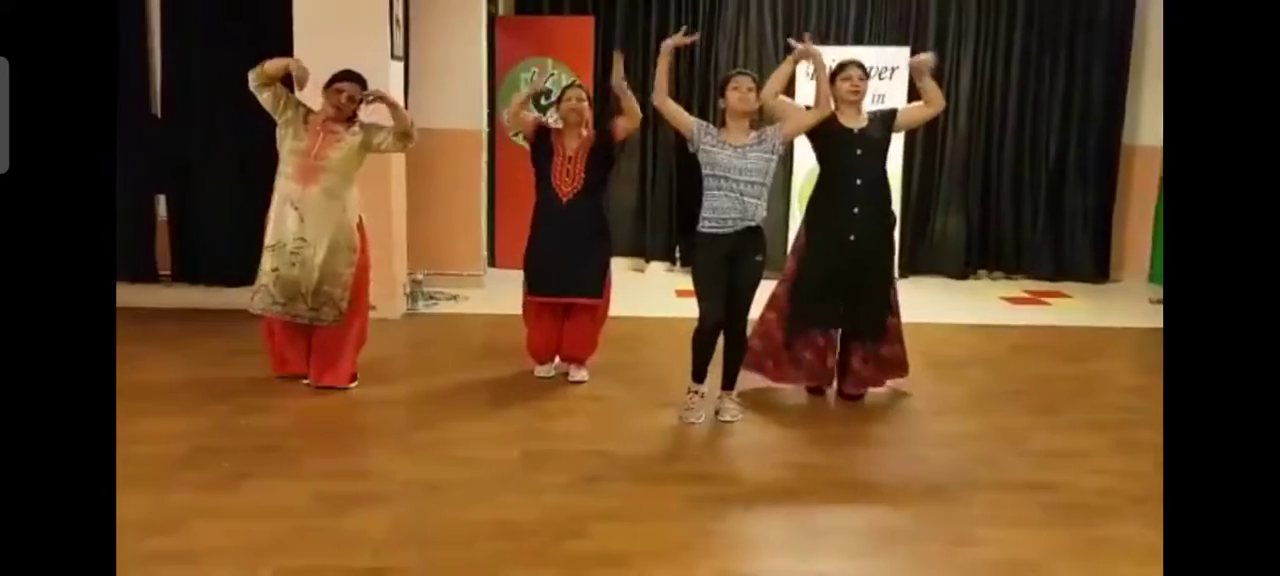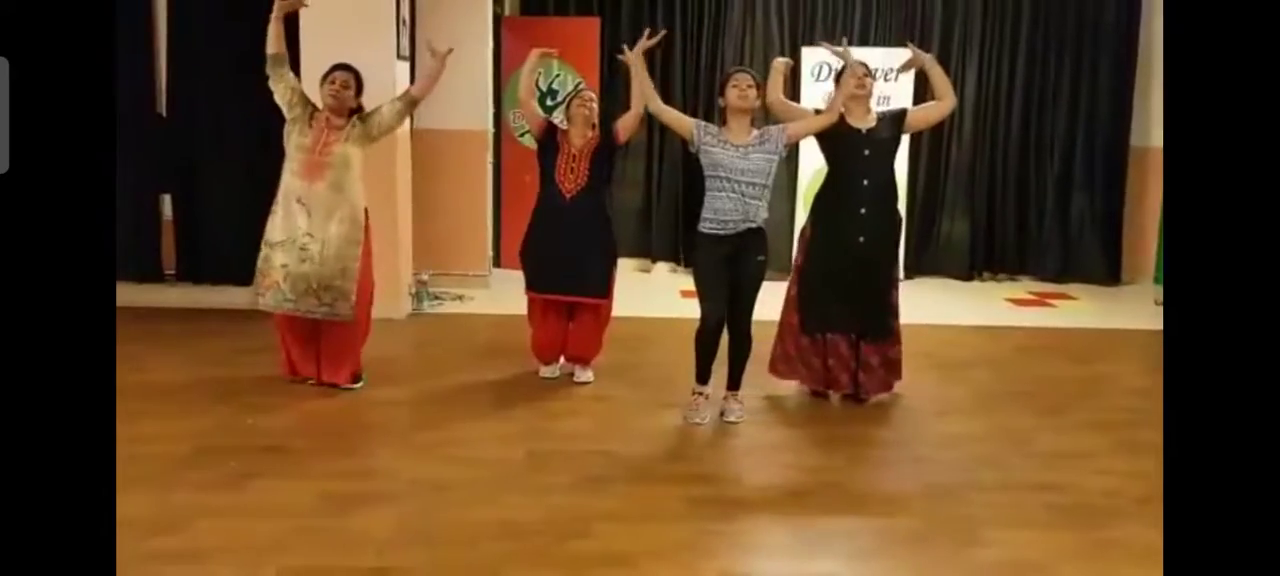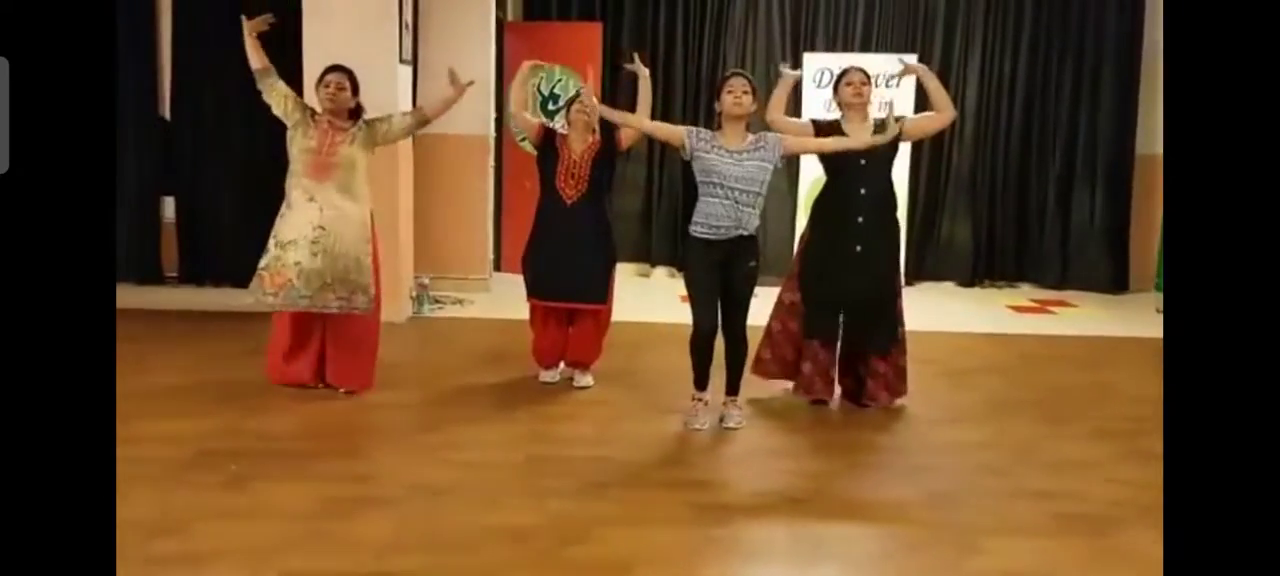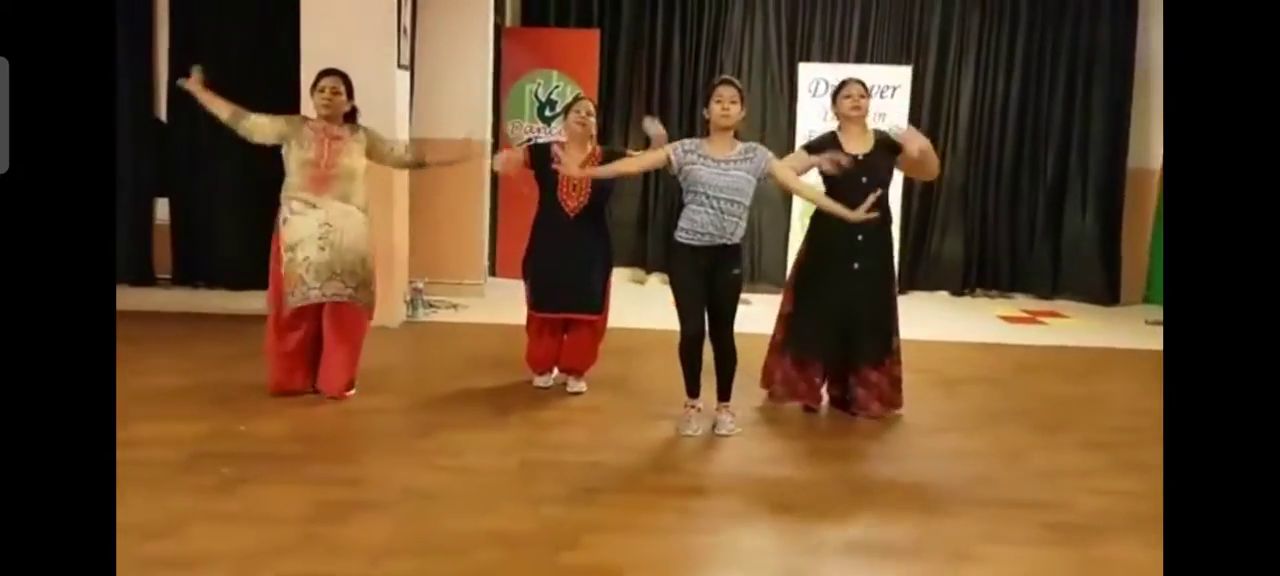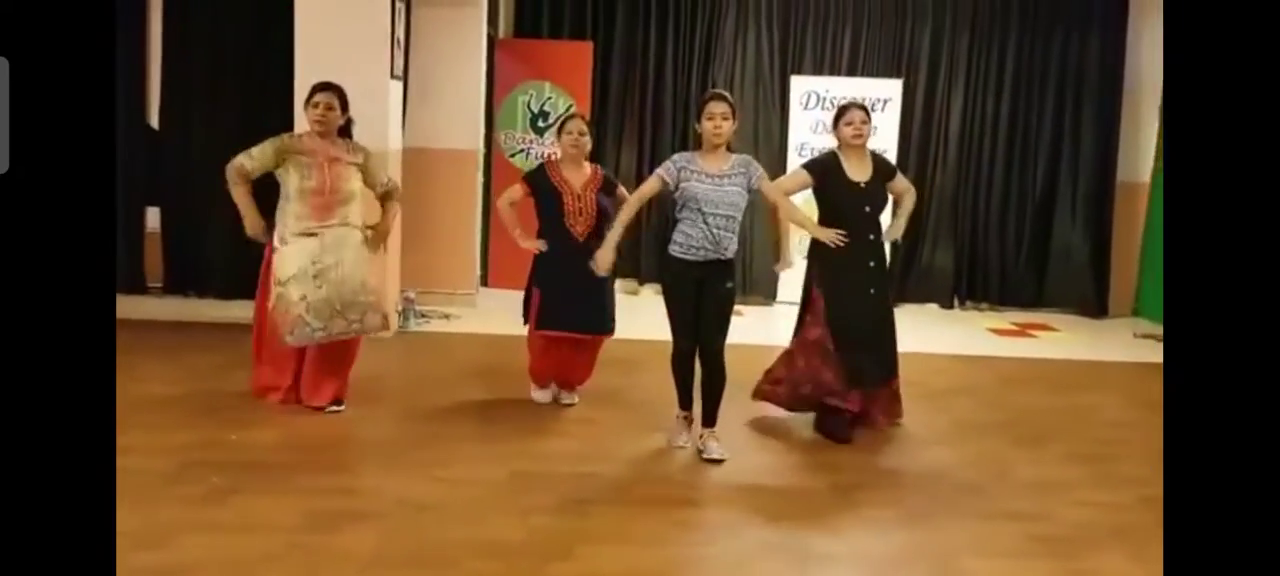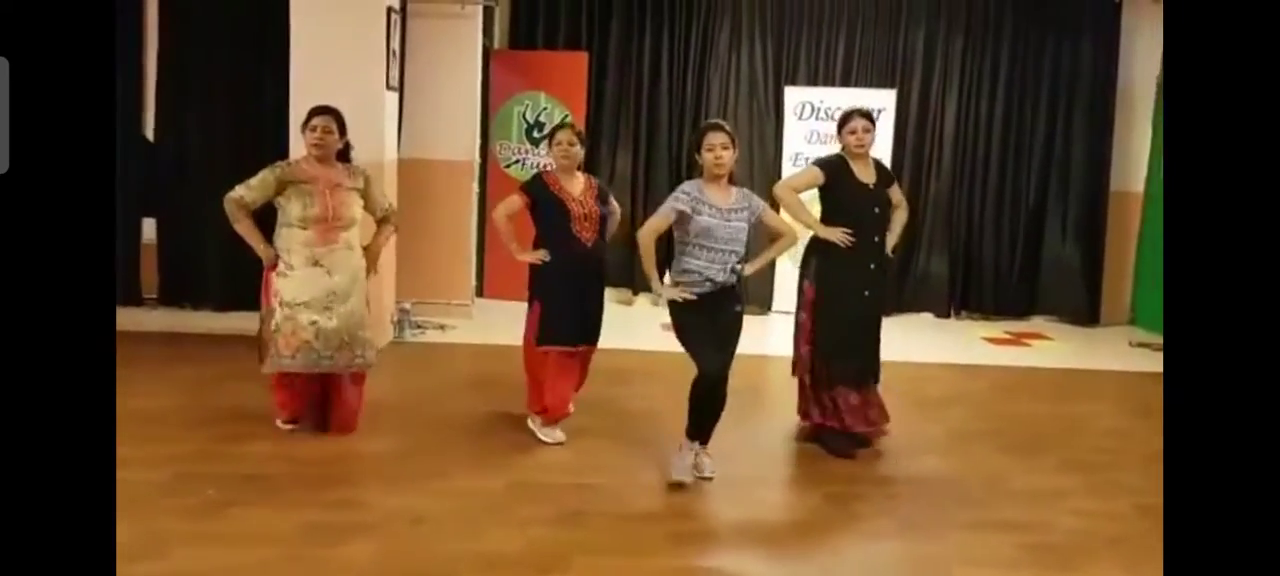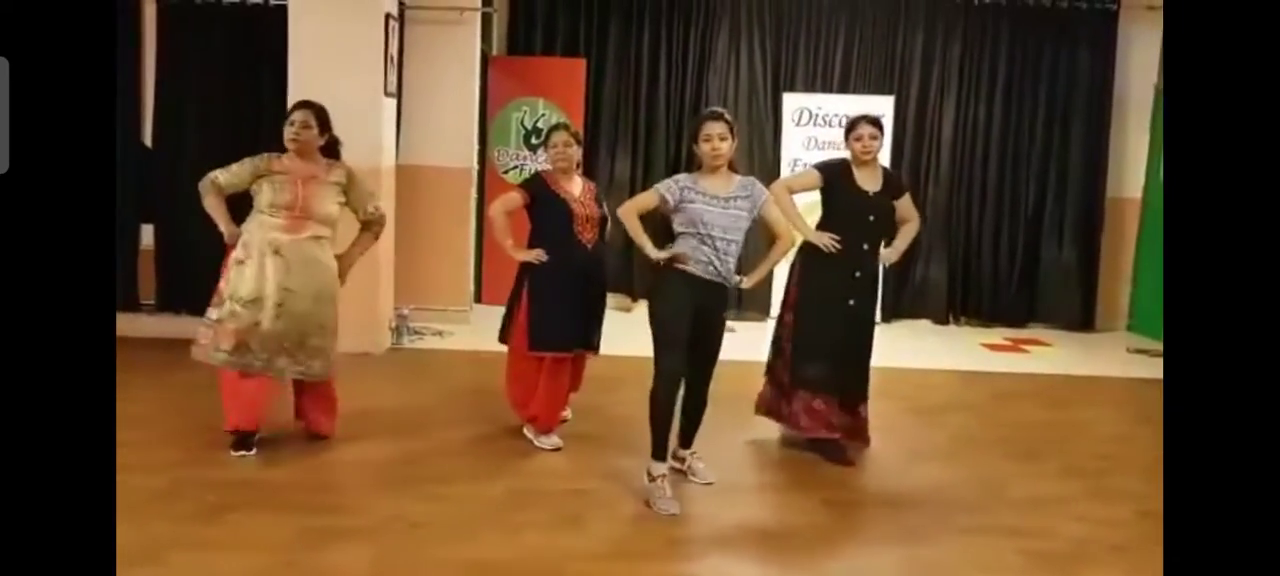
dt=0.4s
person 1, frame 1
left shoulder: (771, 138)
right shoulder: (703, 135)
left elbow: (821, 111)
right elbow: (661, 100)
left wrist: (816, 63)
right wrist: (665, 53)
left hip: (749, 241)
right hip: (710, 240)
left knee: (737, 321)
right knee: (711, 318)
left ankle: (728, 393)
right ankle: (696, 390)
person 1, frame 2
left shoulder: (774, 139)
right shoulder: (704, 134)
left elbow: (830, 116)
right elbow: (656, 107)
right wrist: (638, 62)
left hip: (751, 241)
right hip: (711, 239)
left knee: (740, 322)
right knee: (712, 318)
left ankle: (733, 394)
right ankle: (700, 391)
person 1, frame 3
left shoulder: (769, 145)
right shoulder: (699, 140)
left elbow: (827, 144)
right elbow: (645, 125)
left wrist: (878, 138)
right wrist: (597, 107)
left hip: (743, 246)
right hip: (703, 244)
left knee: (735, 326)
right knee: (705, 324)
left ankle: (733, 399)
right ankle: (699, 397)
person 1, frame 4
left shoulder: (755, 155)
right shoulder: (687, 150)
left elbow: (798, 185)
right elbow: (637, 163)
left wrist: (847, 213)
right wrist: (584, 172)
left hip: (727, 254)
right hip: (687, 251)
left knee: (722, 333)
right knee: (692, 332)
left ankle: (725, 406)
right ankle: (692, 404)
person 1, frame 5
left shoulder: (745, 167)
right shoulder: (680, 164)
left elbow: (781, 202)
right elbow: (637, 198)
left wrist: (815, 230)
right wrist: (610, 241)
left hip: (721, 269)
right hip: (681, 265)
left knee: (713, 350)
right knee: (684, 346)
left ankle: (709, 431)
right ankle: (684, 416)
person 1, frame 6
left shoulder: (747, 200)
right shoulder: (688, 194)
left elbow: (788, 234)
right elbow: (646, 234)
left wrist: (753, 266)
right wrist: (657, 285)
left hip: (727, 298)
right hip: (689, 298)
left knee: (719, 376)
right knee: (709, 369)
left ankle: (702, 447)
right ankle: (689, 441)
person 1, frame 7
left shoulder: (750, 189)
right shoulder: (681, 185)
left elbow: (785, 236)
right elbow: (627, 210)
left wrist: (752, 278)
right wrist: (652, 251)
left hip: (716, 293)
right hip: (676, 284)
left knee: (700, 378)
right knee: (669, 372)
left ankle: (684, 452)
right ankle: (657, 471)
person 2, frame 1
left shoulder: (360, 134)
right shoulder: (292, 117)
left elbow: (404, 138)
right elbow: (257, 81)
left wrist: (390, 103)
right wrist: (290, 64)
left hip: (336, 229)
right hip: (289, 225)
left knee: (335, 300)
right knee: (288, 295)
left ankle: (336, 371)
right ankle: (299, 366)
person 2, frame 2
left shoulder: (364, 128)
right shoulder: (298, 114)
left elbow: (408, 101)
right elbow: (277, 68)
left wrist: (437, 65)
left hip: (342, 225)
right hip: (293, 222)
left knee: (343, 299)
right knee: (293, 297)
left ankle: (342, 370)
right ankle: (305, 368)
person 2, frame 3
left shoulder: (367, 132)
right shoulder: (299, 119)
left elbow: (416, 119)
right elbow: (267, 80)
left wrist: (455, 95)
right wrist: (249, 34)
left hip: (349, 226)
right hip: (301, 225)
left knee: (349, 301)
right knee: (299, 300)
left ankle: (345, 374)
right ankle: (302, 371)
person 2, frame 4
left shoulder: (362, 137)
right shoulder: (292, 128)
left elbow: (405, 156)
right elbow: (242, 120)
left wrist: (449, 158)
right wrist: (198, 90)
left hip: (347, 232)
right hip: (299, 231)
left knee: (343, 308)
right knee: (297, 307)
left ankle: (338, 379)
right ankle: (298, 378)
person 2, frame 5
left shoulder: (358, 155)
right shoulder: (286, 147)
left elbow: (389, 190)
right elbow: (238, 169)
left wrist: (384, 225)
right wrist: (251, 216)
left hip: (343, 251)
right hip: (294, 249)
left knee: (339, 321)
right knee: (288, 323)
left ankle: (327, 393)
right ankle: (284, 389)
person 2, frame 6
left shoulder: (358, 179)
right shoulder: (283, 174)
left elbow: (388, 216)
right elbow: (235, 202)
left wrist: (375, 249)
right wrist: (261, 247)
left hip: (344, 278)
right hip: (294, 273)
left knee: (343, 347)
right knee: (297, 341)
left ankle: (334, 417)
right ankle: (292, 408)
person 2, frame 7
left shoulder: (341, 175)
right shoulder: (263, 165)
left elbow: (375, 219)
right elbow: (210, 184)
left wrist: (349, 257)
right wrist: (226, 227)
left hip: (311, 274)
right hip: (255, 268)
left knee: (309, 350)
right knee: (243, 345)
left ankle: (319, 421)
right ankle: (245, 425)
person 3, frame 1
left shoulder: (883, 122)
right shoulder: (819, 122)
left elbow: (935, 106)
right elbow: (769, 99)
left wrist: (922, 74)
left hip: (873, 230)
right hip: (826, 226)
left knee: (867, 305)
right knee: (815, 300)
left ankle: (855, 378)
right ankle: (815, 372)
person 3, frame 2
left shoulder: (894, 122)
right shoulder: (826, 124)
left elbow: (946, 103)
right elbow: (775, 102)
left wrist: (927, 62)
right wrist: (778, 68)
left hip: (879, 230)
right hip: (832, 227)
left knee: (872, 307)
right knee: (827, 304)
left ankle: (863, 381)
right ankle: (822, 377)
person 3, frame 3
left shoulder: (891, 128)
right shoulder: (823, 131)
left elbow: (946, 114)
right elbow: (774, 120)
left wrist: (923, 74)
right wrist: (786, 81)
left hip: (877, 236)
right hip: (830, 234)
left knee: (871, 312)
right knee: (822, 310)
left ankle: (860, 385)
right ankle: (817, 384)
person 3, frame 4
left shoulder: (887, 143)
right shoulder: (823, 145)
left elbow: (929, 173)
left wrist: (923, 147)
right wrist: (815, 161)
left hip: (873, 247)
right hip: (830, 244)
left knee: (866, 322)
right knee: (818, 317)
left ankle: (848, 392)
right ankle: (807, 389)
person 3, frame 5
left shoulder: (881, 166)
right shoulder: (823, 166)
left elbow: (908, 192)
right elbow: (775, 191)
left wrist: (897, 226)
left hip: (872, 266)
right hip: (833, 265)
left knee: (873, 340)
right knee: (839, 341)
left ankle: (860, 408)
right ankle: (834, 411)
person 3, frame 6
left shoulder: (881, 172)
right shoulder: (830, 167)
left elbow: (900, 206)
right elbow: (783, 189)
left wrist: (891, 238)
right wrist: (819, 228)
left hip: (869, 271)
right hip: (831, 267)
left knee: (861, 345)
right knee: (833, 345)
left ankle: (852, 422)
right ankle: (829, 425)
person 3, frame 7
left shoulder: (891, 182)
right shoulder: (832, 172)
left elbow: (911, 220)
right elbow: (779, 188)
left wrist: (895, 251)
right wrist: (807, 232)
left hip: (863, 278)
right hip: (821, 271)
left knee: (852, 352)
right knee: (818, 347)
left ankle: (843, 425)
right ankle: (821, 431)
person 4, frame 1
left shoulder: (601, 141)
right shoulder: (543, 138)
left elbow: (634, 119)
right elbow: (512, 115)
left wrist: (620, 87)
right wrist: (532, 90)
left hip: (589, 238)
right hip: (548, 236)
left knee: (585, 300)
right knee: (545, 298)
left ankle: (577, 359)
right ankle: (544, 356)
person 4, frame 2
left shoulder: (605, 144)
right shoulder: (549, 139)
left elbow: (637, 109)
right elbow: (525, 99)
right wrist: (533, 60)
left hip: (592, 238)
right hip: (551, 236)
left knee: (590, 302)
right knee: (547, 301)
left ankle: (582, 360)
right ankle: (548, 358)
person 4, frame 3
left shoulder: (606, 148)
right shoulder: (549, 143)
left elbow: (641, 122)
right elbow: (517, 112)
left wrist: (644, 78)
right wrist: (524, 72)
left hip: (592, 241)
right hip: (551, 239)
left knee: (590, 307)
right knee: (549, 305)
left ankle: (581, 364)
right ankle: (549, 362)
person 4, frame 4
left shoulder: (607, 157)
right shoulder: (544, 153)
right elbow: (502, 160)
left wrist: (659, 140)
right wrist: (506, 162)
left hip: (591, 249)
right hip: (550, 247)
left knee: (587, 314)
right knee: (545, 311)
left ankle: (575, 371)
right ankle: (542, 368)
person 4, frame 5
left shoulder: (601, 178)
right shoulder: (543, 175)
left elbow: (626, 201)
right elbow: (504, 201)
right wrist: (521, 238)
left hip: (593, 266)
right hip: (554, 265)
left knee: (588, 331)
right knee: (550, 330)
left ankle: (569, 383)
right ankle: (542, 380)
person 4, frame 6
left shoulder: (595, 186)
right shoulder: (540, 184)
left elbow: (614, 213)
right elbow: (500, 213)
right wrist: (520, 252)
left hip: (589, 278)
right hip: (553, 277)
left knee: (581, 345)
right knee: (553, 347)
left ankle: (561, 398)
right ankle: (543, 415)
person 4, frame 7
left shoulder: (590, 189)
right shoulder: (539, 184)
left elbow: (603, 223)
right elbow: (497, 210)
left wrist: (592, 251)
right wrist: (515, 250)
left hip: (585, 283)
right hip: (547, 280)
left knee: (573, 349)
right knee: (544, 350)
left ankle: (557, 404)
right ankle: (538, 422)
